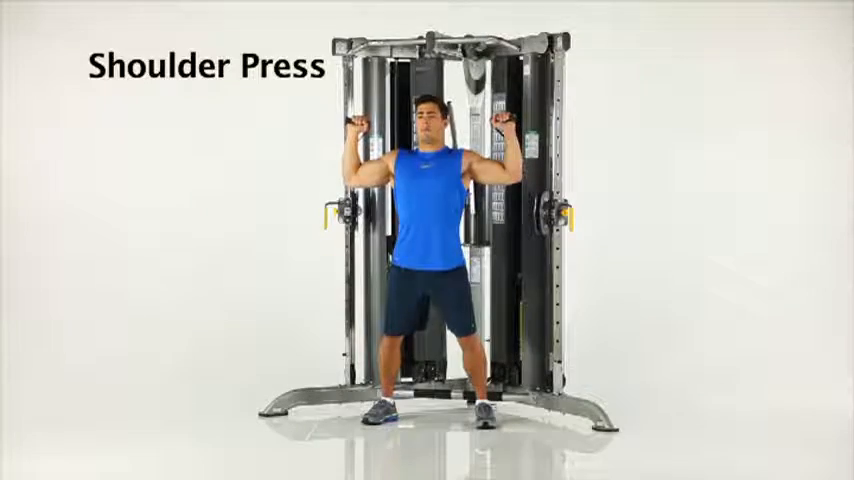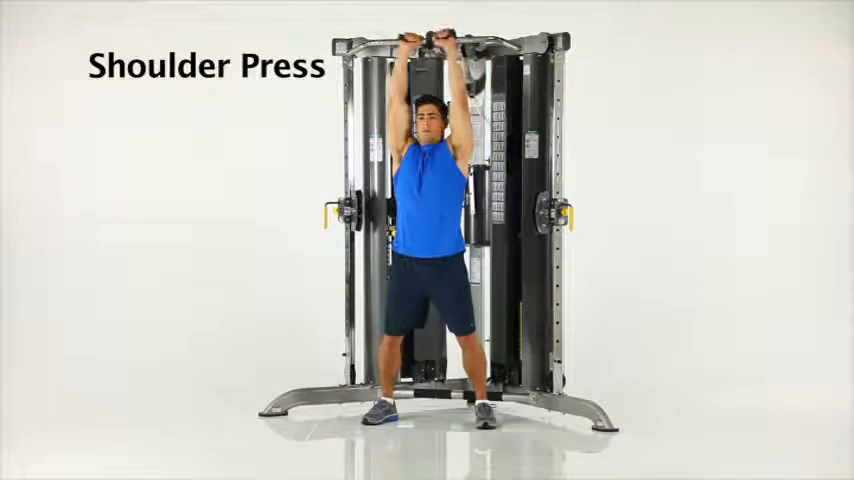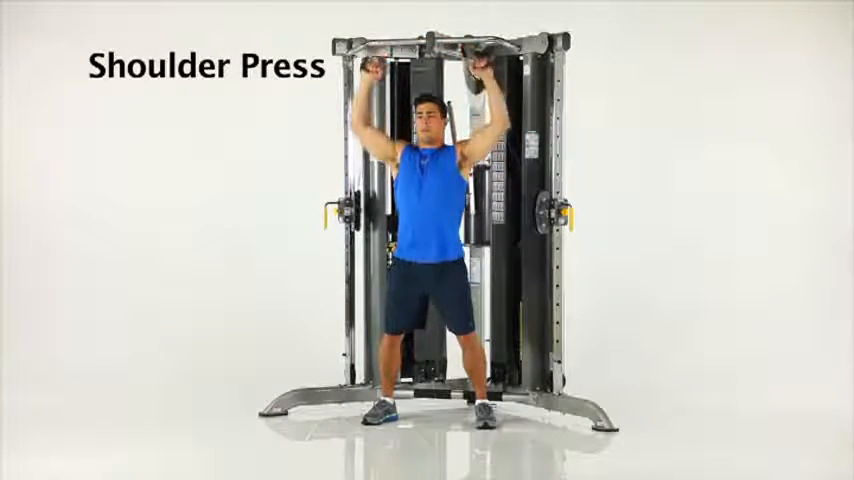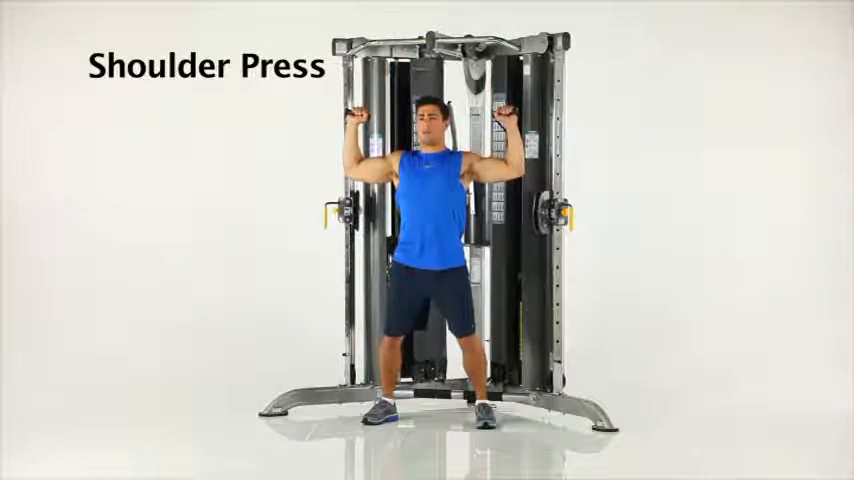
dt=1s
person 1, frame 1
left shoulder: (463, 161)
right shoulder: (396, 161)
left elbow: (512, 175)
right elbow: (351, 177)
left wrist: (509, 133)
right wrist: (352, 136)
left hip: (449, 268)
right hip: (405, 267)
left knee: (468, 337)
right knee: (391, 336)
left ankle: (482, 403)
right ankle: (386, 401)
person 1, frame 2
left shoulder: (456, 151)
right shoulder: (402, 151)
left elbow: (460, 100)
right elbow: (395, 100)
left wrist: (451, 51)
right wrist: (404, 52)
left hip: (448, 262)
right hip: (405, 262)
left knee: (467, 336)
right knee: (391, 336)
left ankle: (482, 402)
right ankle: (386, 401)
person 1, frame 3
left shoulder: (460, 155)
right shoulder: (399, 155)
left elbow: (500, 124)
right elbow: (359, 126)
left wrist: (489, 81)
right wrist: (367, 80)
left hip: (448, 264)
right hip: (406, 264)
left knee: (467, 336)
right knee: (391, 335)
left ankle: (482, 402)
right ankle: (386, 401)
person 1, frame 4
left shoulder: (464, 163)
right shoulder: (399, 162)
left elbow: (515, 169)
right elbow: (352, 169)
left wrist: (511, 127)
right wrist: (352, 126)
left hip: (450, 268)
right hip: (406, 267)
left knee: (468, 338)
right knee: (391, 337)
left ankle: (482, 402)
right ankle: (386, 402)
